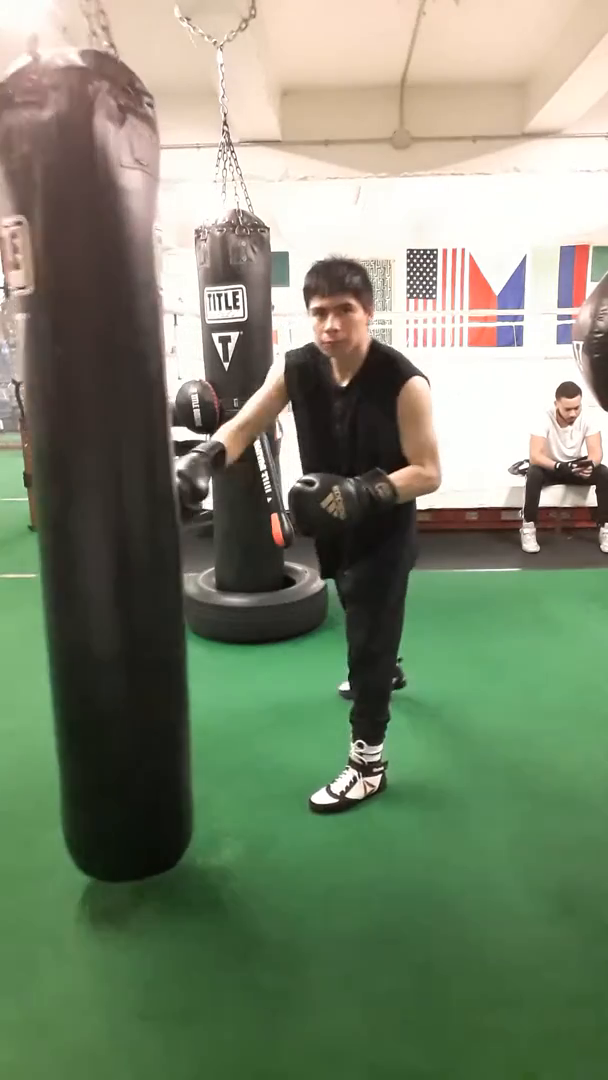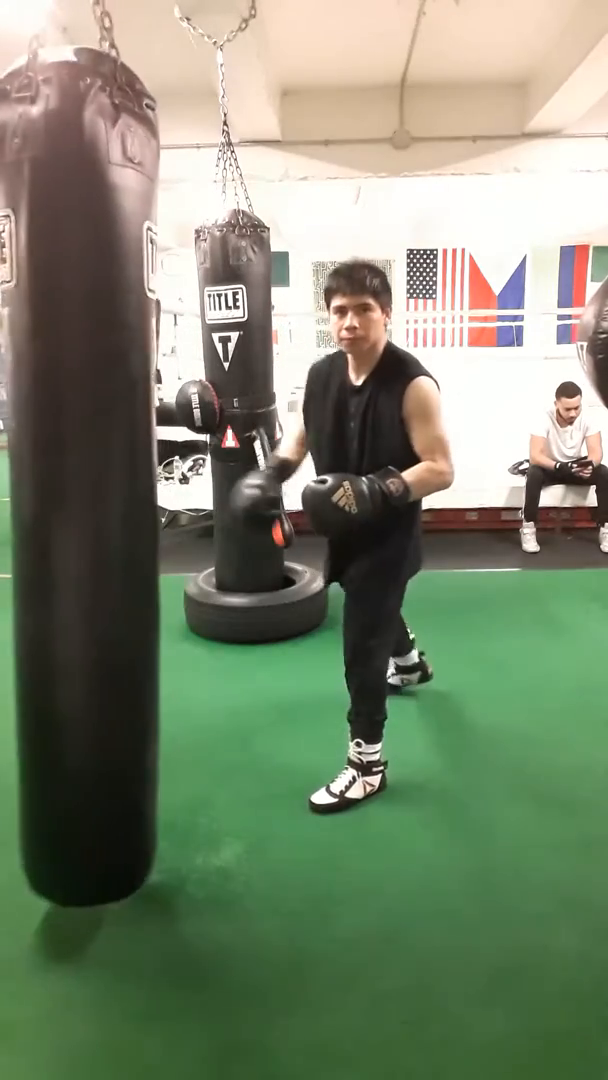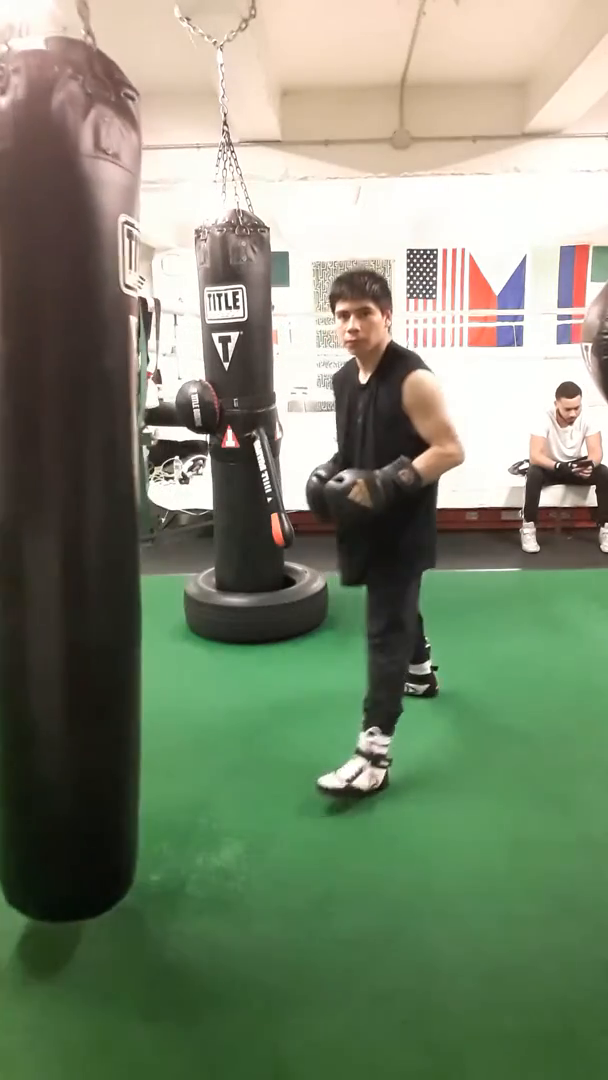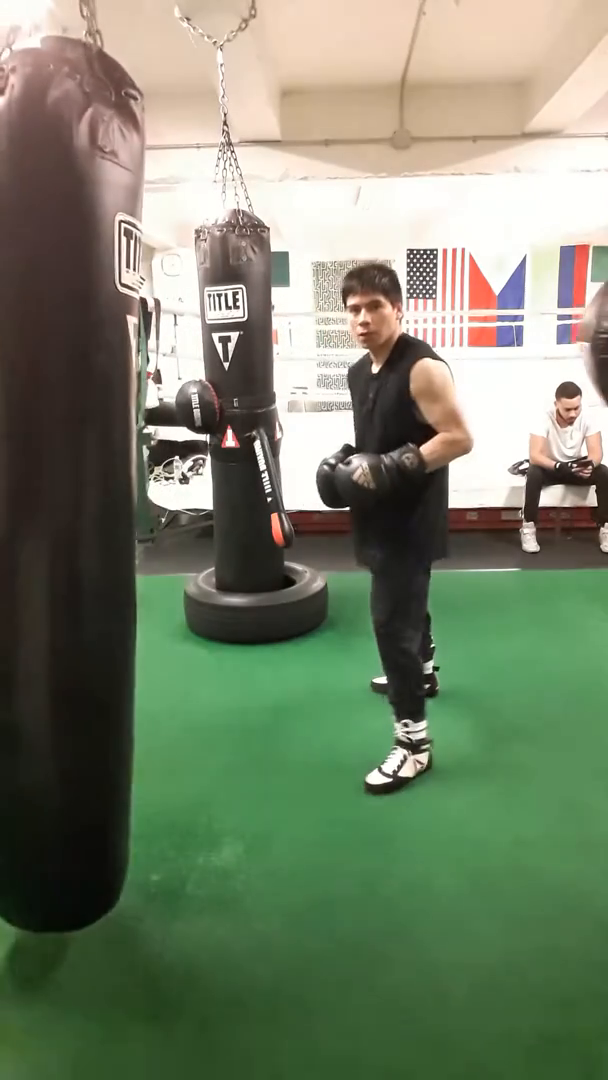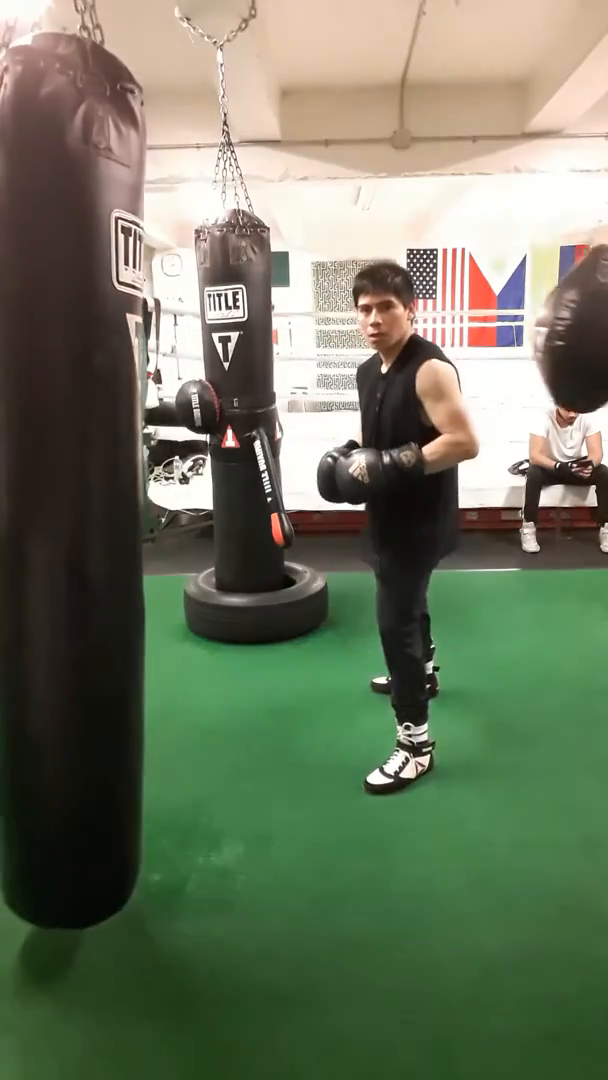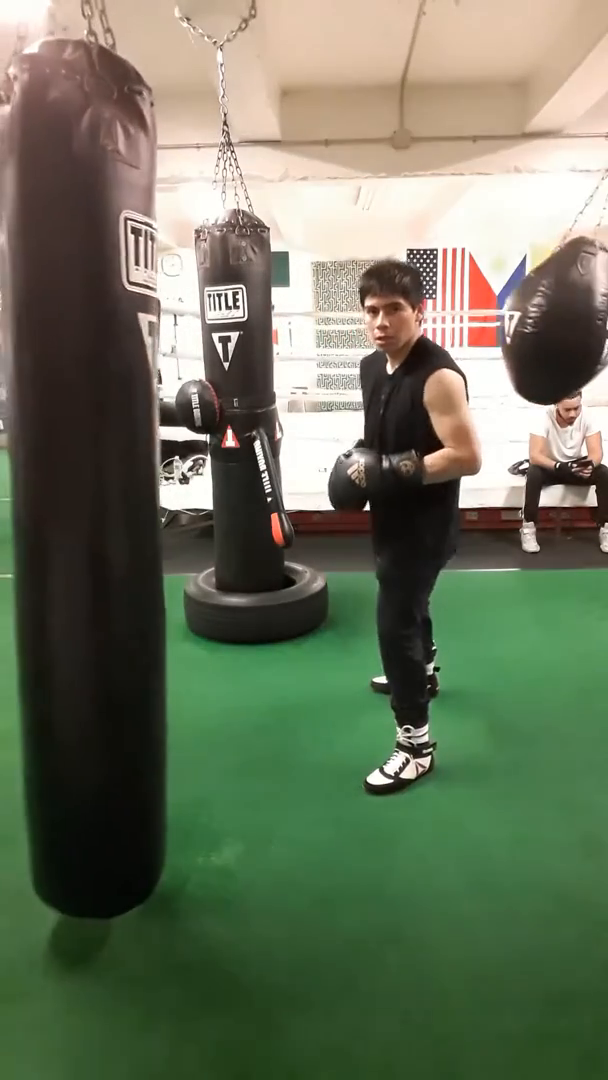
dt=0.2s
person 1, frame 1
left shoulder: (404, 384)
right shoulder: (298, 368)
left elbow: (427, 473)
right elbow: (243, 426)
left wrist: (361, 495)
right wrist: (198, 464)
left hip: (384, 535)
right hip: (336, 530)
left knee: (368, 640)
right knee: (364, 623)
left ankle: (367, 765)
right ankle: (385, 670)
person 1, frame 2
left shoulder: (413, 384)
right shoulder: (321, 375)
left elbow: (440, 469)
right elbow: (300, 440)
left wrist: (372, 491)
right wrist: (267, 478)
left hip: (388, 534)
right hip: (348, 529)
left knee: (362, 641)
right knee: (376, 613)
left ankle: (366, 763)
right ankle: (410, 663)
person 1, frame 3
left shoulder: (413, 378)
right shoulder: (344, 380)
left elbow: (451, 450)
left wrist: (388, 482)
right wrist: (329, 474)
left hip: (404, 524)
right hip: (368, 523)
left knee: (384, 627)
right knee: (397, 602)
left ankle: (373, 755)
right ankle: (419, 669)
person 1, frame 4
left shoulder: (421, 366)
right shoulder: (359, 372)
left elbow: (459, 437)
left wrist: (395, 466)
right wrist: (345, 462)
left hip: (412, 515)
right hip: (380, 512)
left knee: (392, 615)
right knee: (406, 598)
left ankle: (413, 740)
right ankle: (420, 669)
person 1, frame 5
left shoulder: (430, 368)
right shoulder: (368, 371)
left elbow: (464, 441)
left wrist: (392, 465)
right wrist: (349, 456)
left hip: (420, 517)
right hip: (390, 514)
left knee: (395, 619)
right knee: (406, 598)
left ankle: (416, 743)
right ankle: (421, 671)
person 1, frame 6
left shoulder: (438, 376)
right shoulder: (372, 367)
left elbow: (467, 457)
left wrist: (390, 470)
right wrist: (358, 461)
left hip: (421, 523)
right hip: (392, 518)
left knee: (395, 624)
right knee: (407, 605)
left ankle: (416, 744)
right ankle: (422, 671)
